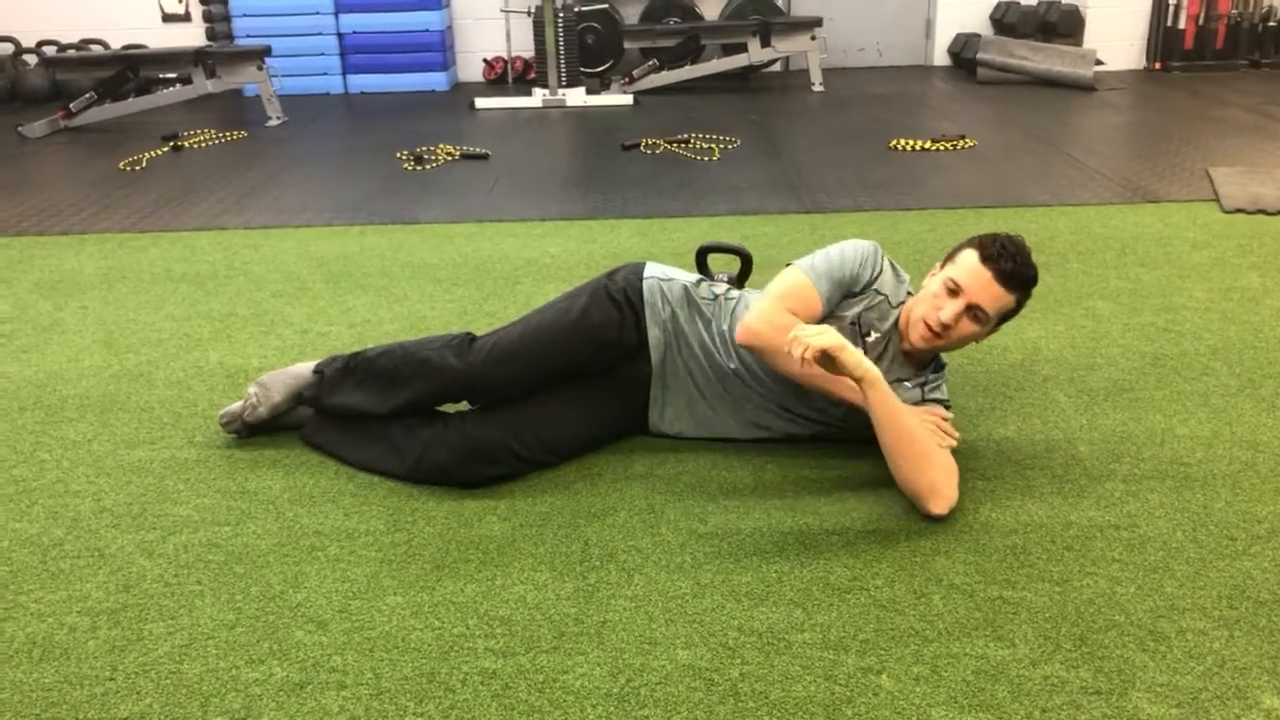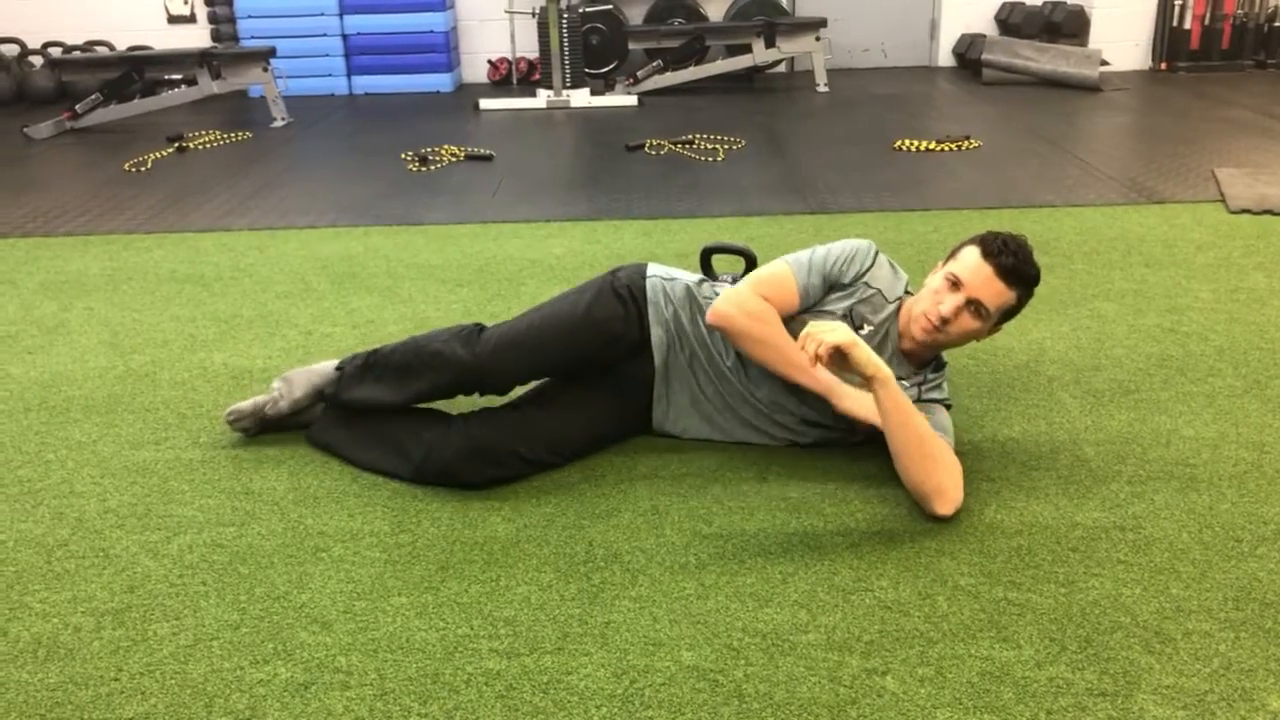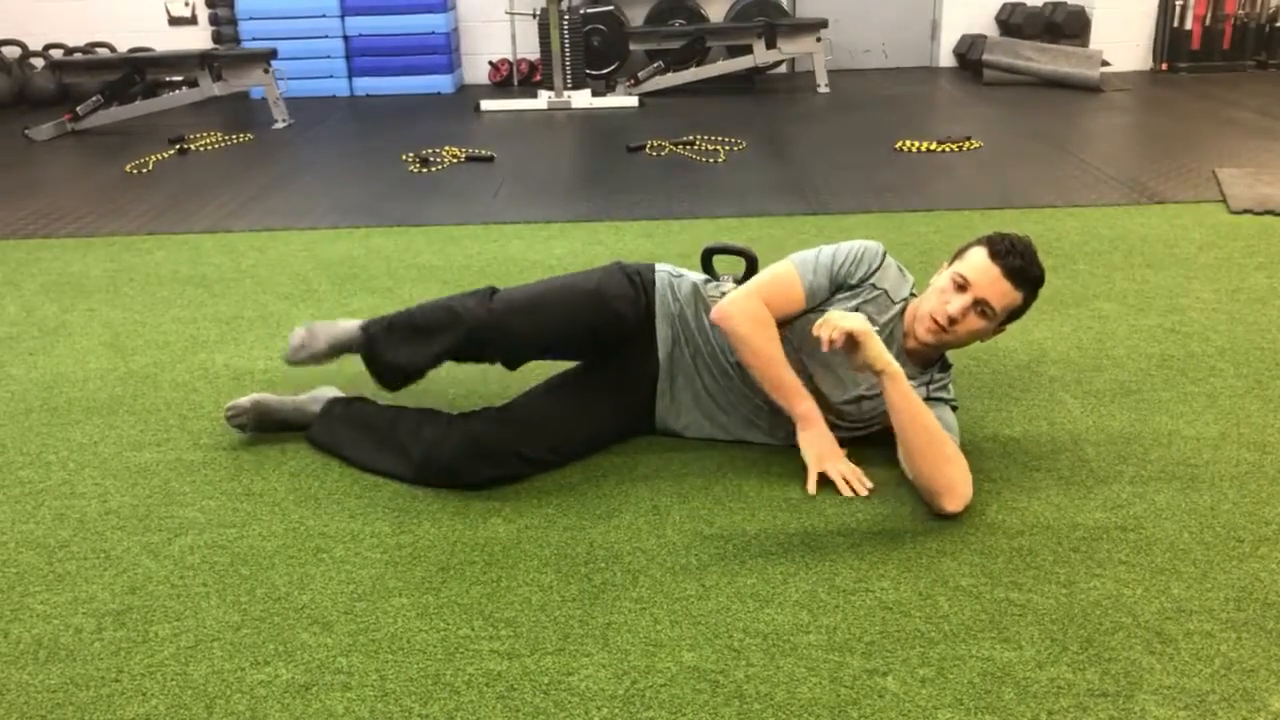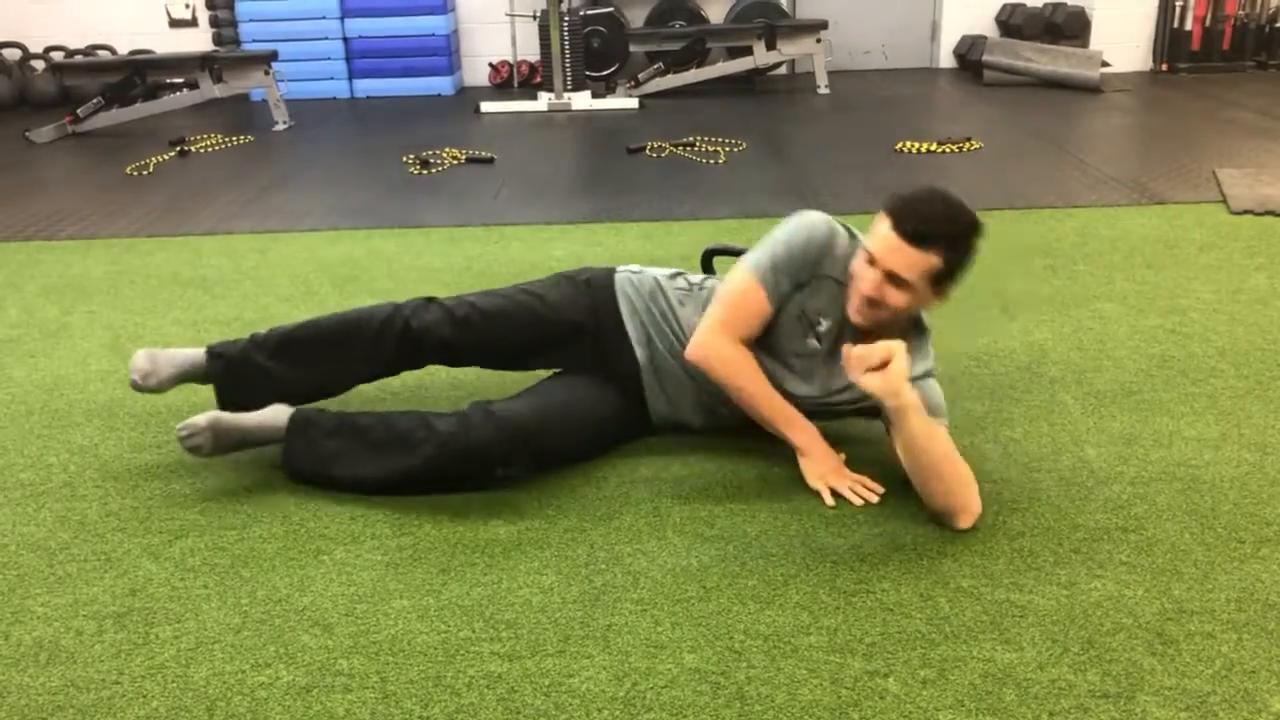
dt=0.4s
person 1, frame 1
left shoulder: (922, 396)
right shoulder: (869, 267)
left elbow: (935, 496)
right elbow: (759, 327)
left wrist: (861, 372)
right wrist: (867, 401)
left hip: (644, 402)
right hip: (650, 313)
left knee: (468, 454)
right knee: (476, 368)
left ankle: (307, 419)
right ankle: (318, 380)
person 1, frame 2
left shoulder: (922, 397)
right shoulder: (862, 266)
left elbow: (942, 498)
right elbow: (733, 308)
left wrist: (871, 370)
right wrist: (838, 392)
left hip: (649, 405)
right hip: (651, 315)
left knee: (470, 455)
right knee: (487, 358)
left ankle: (317, 419)
right ankle: (338, 380)
person 1, frame 3
left shoulder: (928, 397)
right shoulder: (870, 266)
left elbow: (951, 496)
right elbow: (737, 309)
left wrist: (879, 360)
right wrist: (810, 421)
left hip: (652, 402)
right hip: (654, 311)
left knee: (473, 452)
right knee: (502, 320)
left ankle: (319, 413)
right ankle: (368, 343)
person 1, frame 4
left shoulder: (908, 370)
right shoulder: (818, 239)
left elbow: (960, 508)
right elbow: (711, 345)
left wrist: (898, 403)
right wrist: (807, 442)
left hip: (637, 399)
right hip: (620, 312)
left knee: (482, 445)
right knee: (426, 329)
left ankle: (286, 432)
right ankle: (219, 366)
